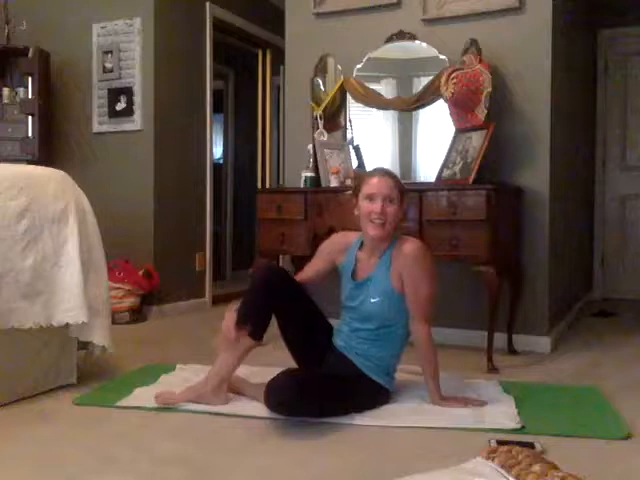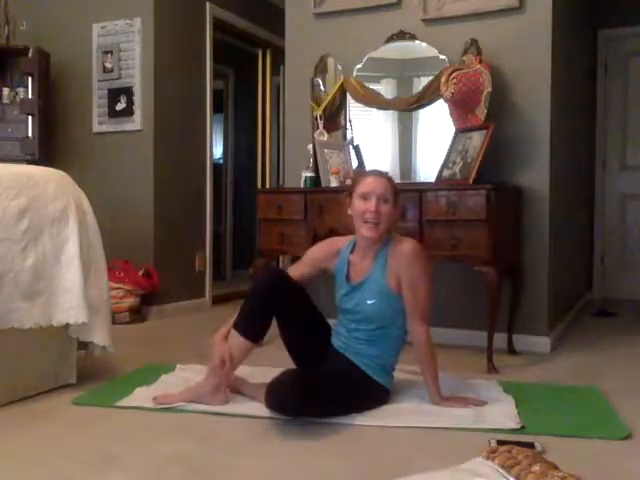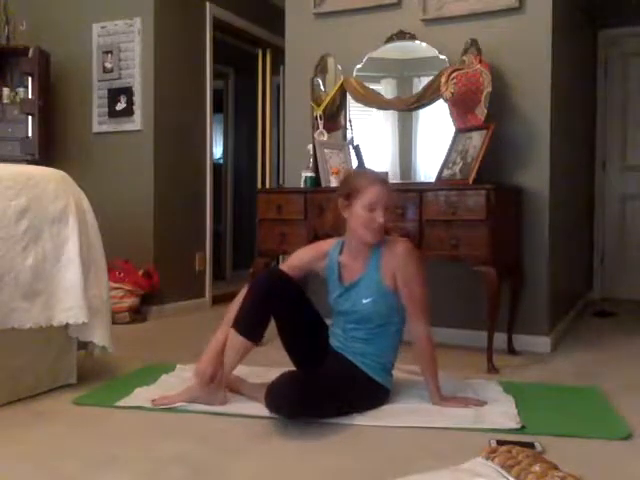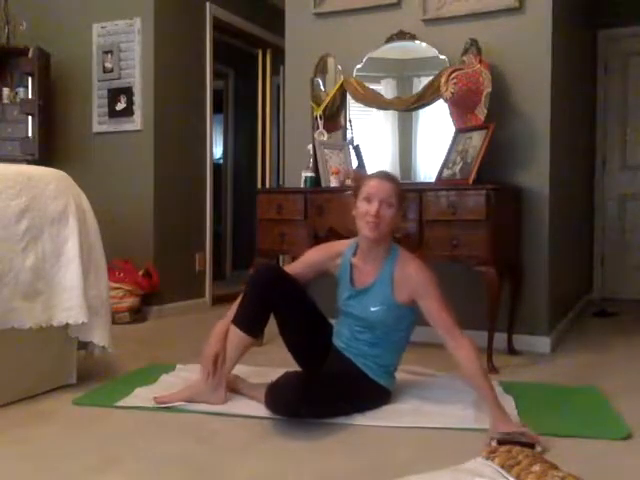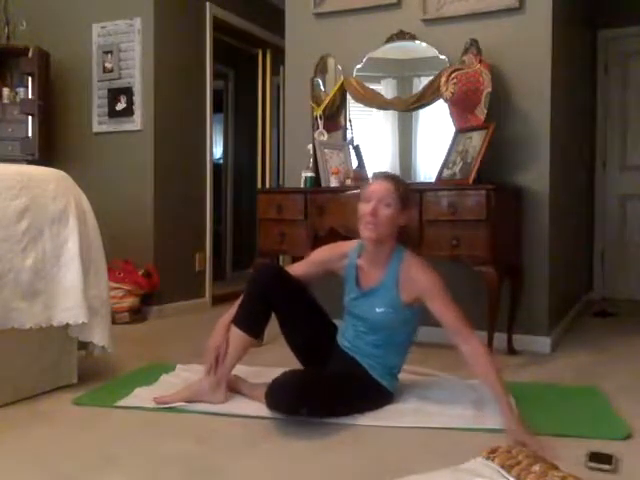
dt=1s
person 1, frame 1
left shoulder: (410, 253)
right shoulder: (341, 245)
left elbow: (421, 327)
right elbow: (296, 284)
left wrist: (437, 396)
right wrist: (240, 309)
left hip: (366, 381)
right hip: (332, 352)
left knee: (286, 391)
right knee: (270, 276)
left ankle: (236, 385)
right ankle: (214, 383)
person 1, frame 2
left shoulder: (406, 253)
right shoulder: (333, 250)
left elbow: (419, 328)
right elbow: (273, 290)
left wrist: (437, 396)
right wrist: (224, 333)
left hip: (366, 380)
right hip: (329, 352)
left knee: (288, 392)
right knee: (270, 279)
left ankle: (236, 385)
right ankle: (214, 383)
person 1, frame 3
left shoulder: (398, 254)
right shoulder: (322, 253)
left elbow: (419, 327)
right elbow: (251, 292)
left wrist: (436, 396)
right wrist: (215, 349)
left hip: (365, 379)
right hip: (327, 353)
left knee: (287, 395)
right knee: (269, 280)
left ankle: (235, 384)
right ankle: (215, 382)
person 1, frame 4
left shoulder: (410, 272)
right shoulder: (334, 254)
left elbow: (456, 340)
right elbow: (264, 287)
left wrist: (498, 414)
right wrist: (222, 328)
left hip: (365, 381)
right hip: (329, 351)
left knee: (289, 395)
right knee: (267, 275)
left ankle: (236, 385)
right ankle: (214, 382)
person 1, frame 5
left shoulder: (415, 275)
right shoulder: (341, 255)
left elbow: (468, 341)
right elbow: (270, 284)
left wrist: (511, 417)
right wrist: (226, 322)
left hip: (368, 381)
right hip: (333, 351)
left knee: (288, 393)
right knee: (267, 276)
left ankle: (238, 385)
right ankle: (215, 382)
